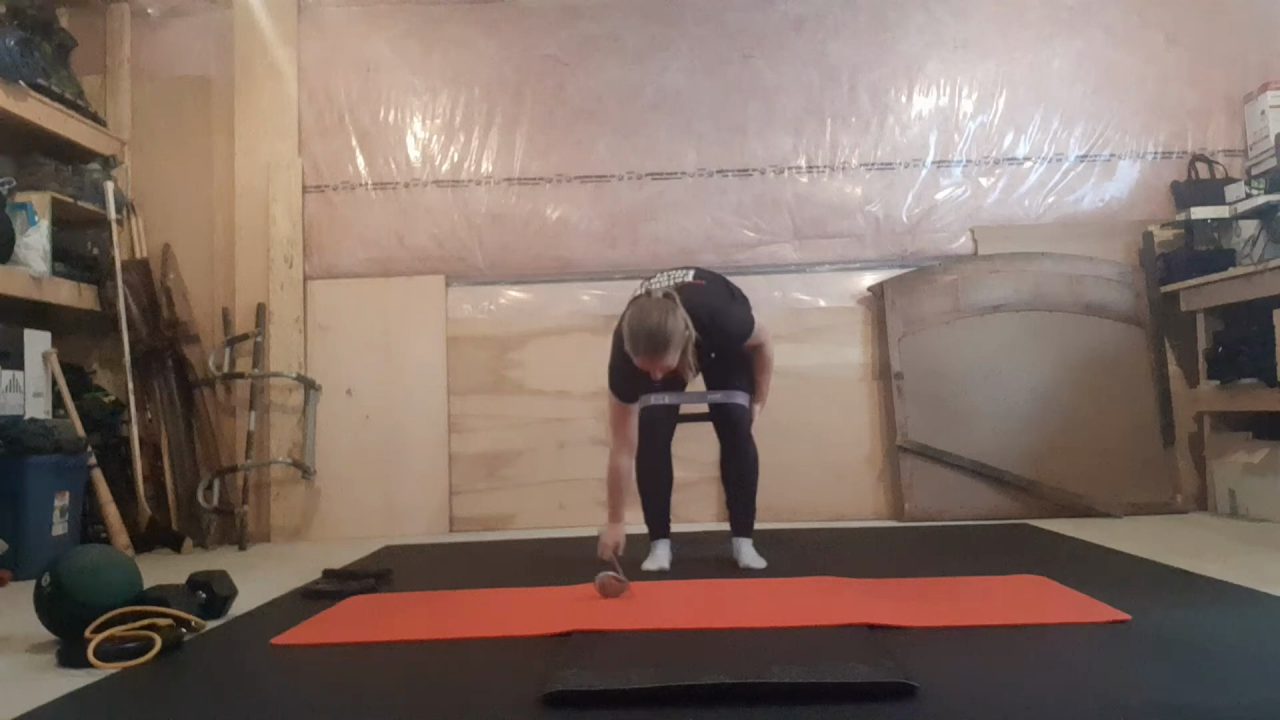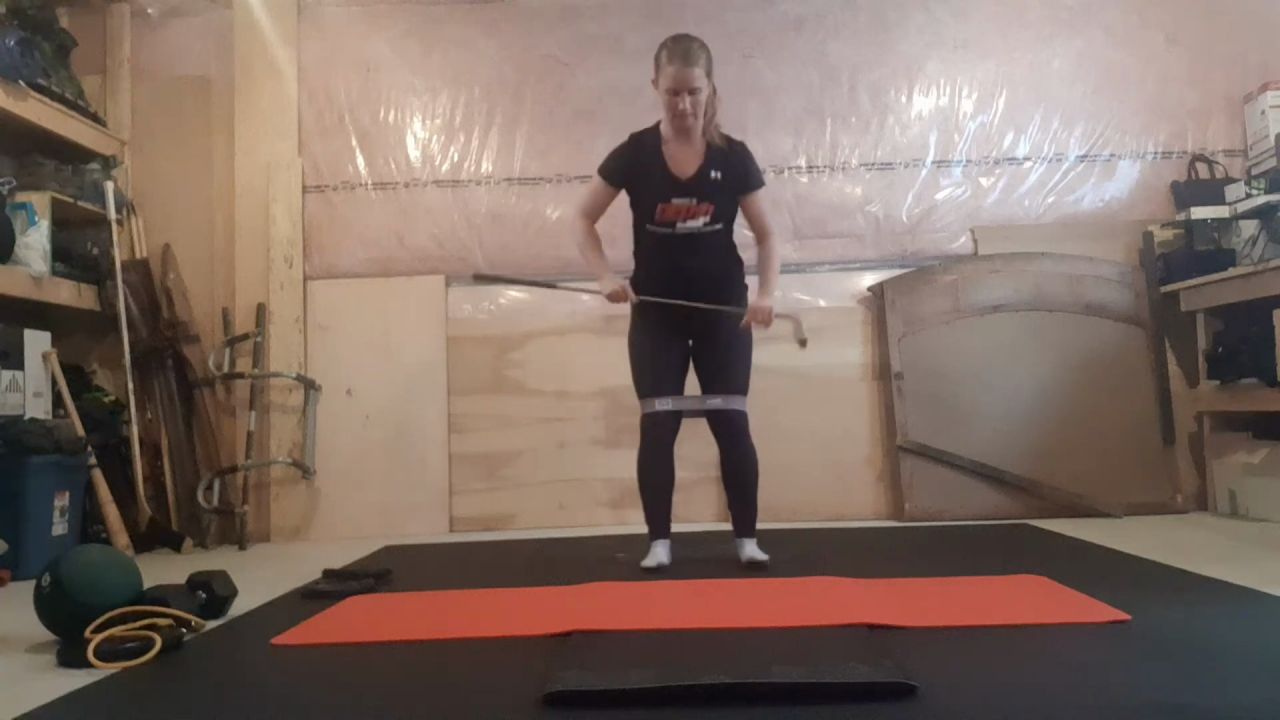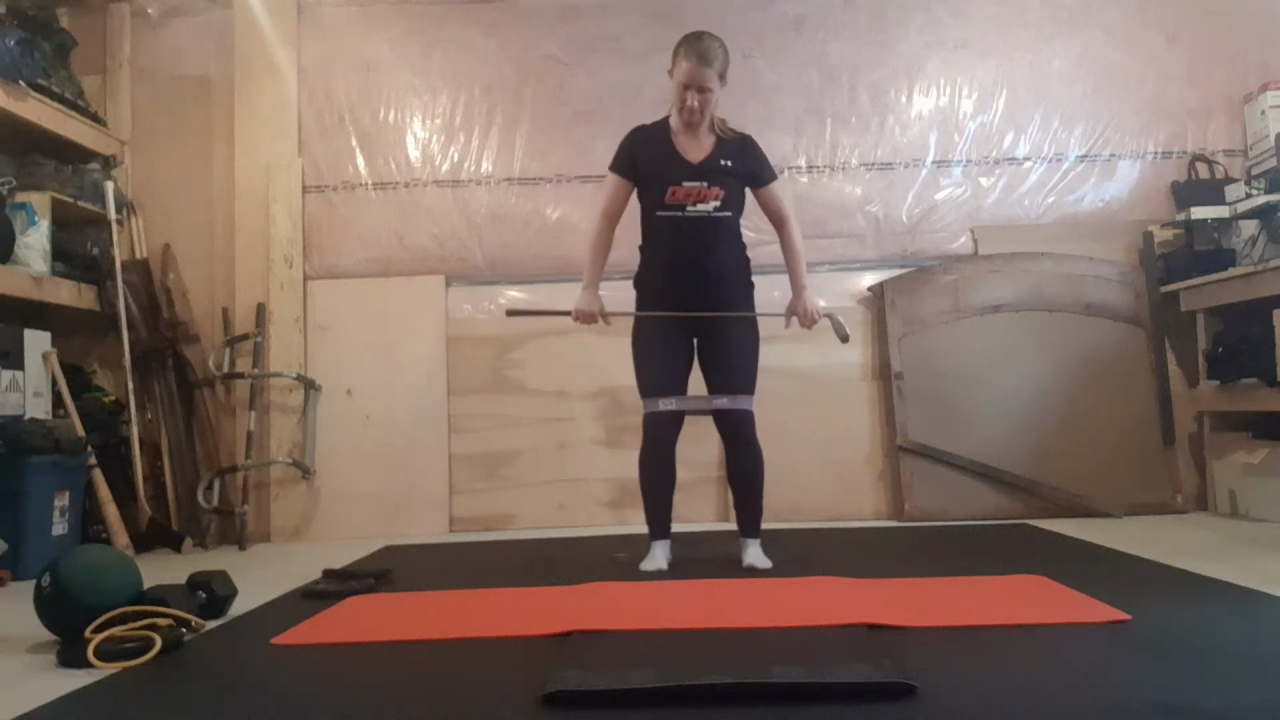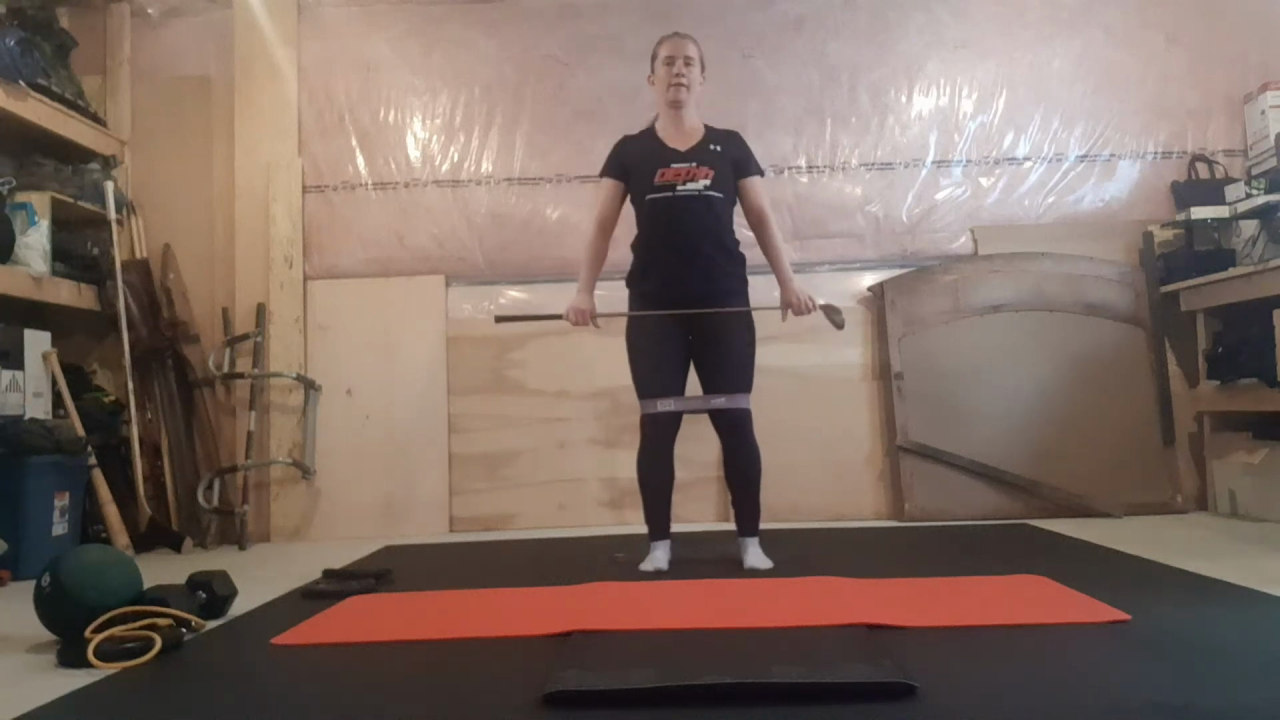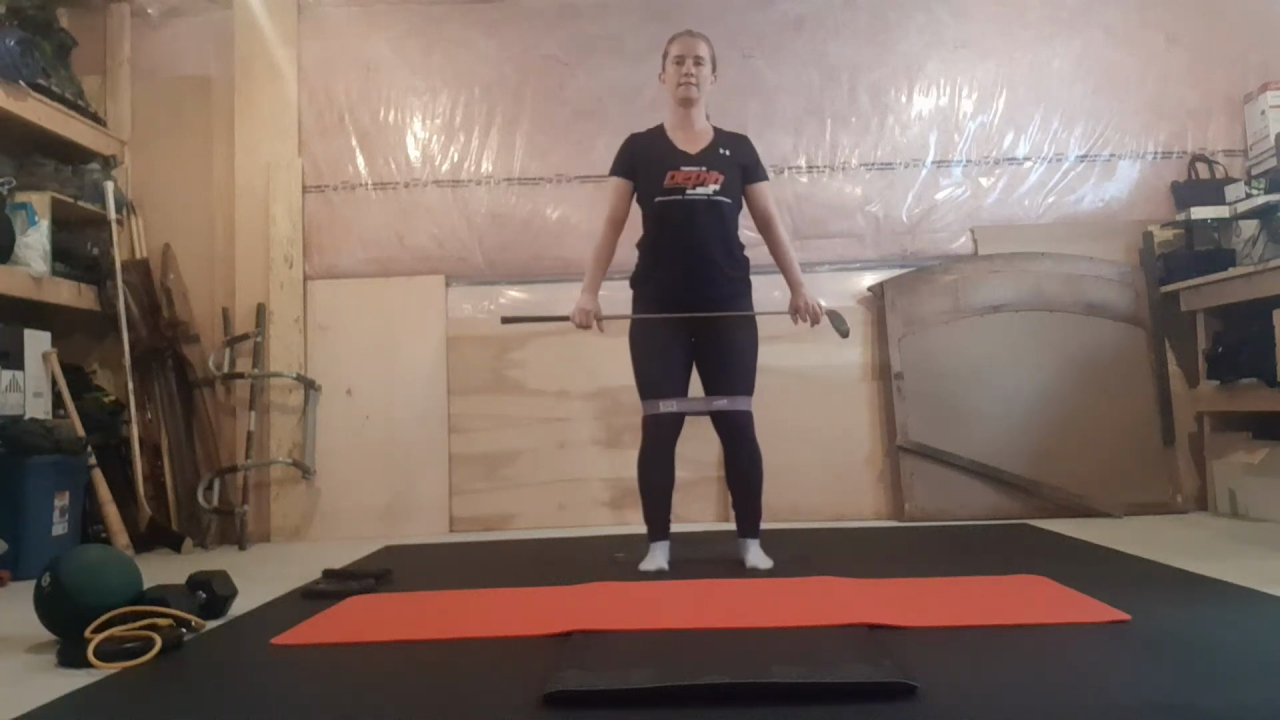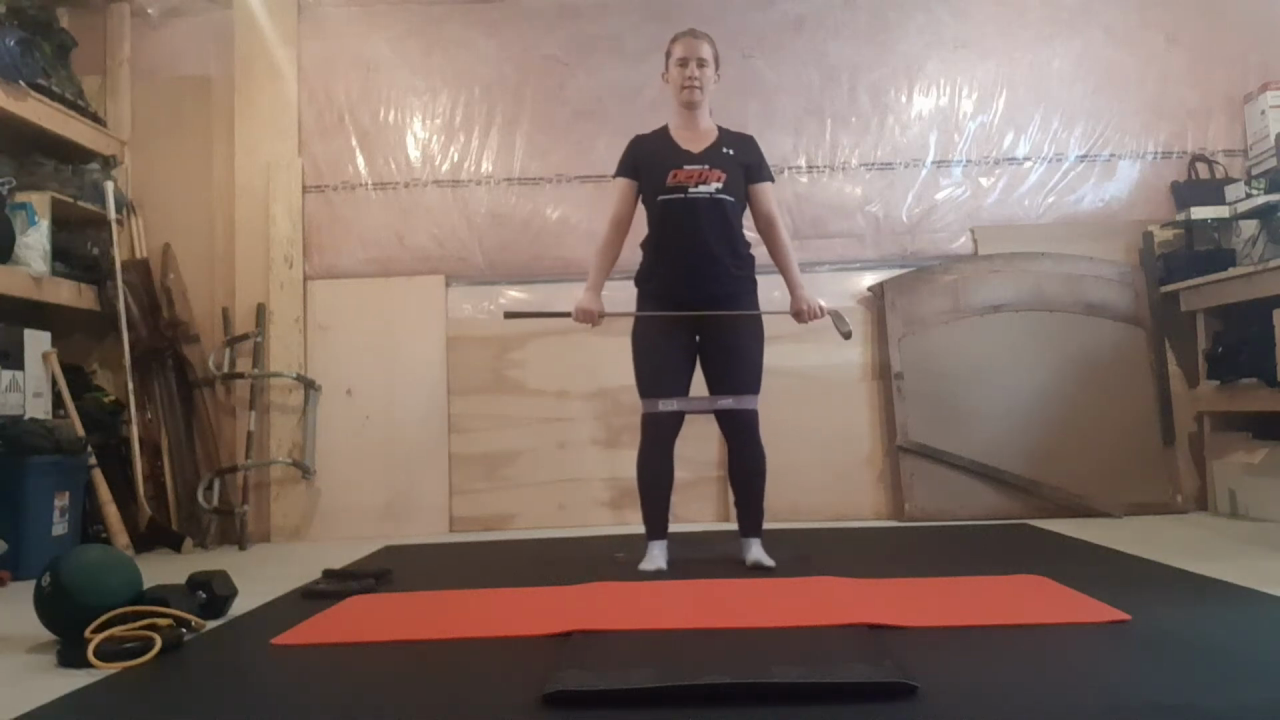
dt=0.7s
person 1, frame 1
left shoulder: (721, 317)
right shoulder: (627, 350)
left elbow: (762, 344)
right elbow: (623, 448)
left wrist: (759, 400)
right wrist: (615, 520)
left hip: (722, 345)
left knee: (735, 424)
right knee: (652, 430)
left ankle: (743, 541)
right ankle: (660, 543)
person 1, frame 2
left shoulder: (732, 156)
right shoulder: (634, 153)
left elbow: (764, 234)
right elbow: (585, 218)
left wrist: (765, 292)
right wrist: (605, 274)
left hip: (722, 312)
right hip: (656, 314)
left knee: (731, 423)
right knee: (657, 426)
left ankle: (747, 538)
right ankle: (659, 541)
person 1, frame 3
left shoulder: (741, 149)
right shoulder: (642, 144)
left elbow: (784, 221)
right elbow: (607, 220)
left wrist: (801, 291)
right wrist: (589, 289)
left hip: (729, 308)
right hip: (659, 308)
left knee: (738, 423)
right knee: (660, 426)
left ankle: (751, 541)
right ankle: (659, 544)
person 1, frame 4
left shoulder: (730, 145)
right shoulder: (630, 150)
left elbow: (761, 217)
right elbow: (603, 226)
left wrist: (789, 283)
right wrist: (584, 291)
left hip: (724, 304)
right hip: (654, 307)
left knee: (735, 422)
right knee: (658, 425)
left ankle: (750, 540)
right ankle: (659, 544)
person 1, frame 5
left shoulder: (738, 149)
right shoulder: (639, 148)
left elbow: (769, 223)
right elbow: (612, 226)
left wrist: (799, 289)
right wrist: (588, 292)
left hip: (728, 307)
right hip: (658, 309)
left knee: (736, 423)
right knee: (660, 426)
left ankle: (751, 541)
right ankle: (658, 545)
person 1, frame 6
left shoulder: (743, 148)
right shoulder: (643, 149)
left elbow: (770, 223)
right elbow: (617, 225)
left wrist: (798, 290)
right wrist: (593, 289)
left hip: (732, 307)
right hip: (661, 308)
left knee: (742, 424)
right knee: (658, 426)
left ankle: (752, 540)
right ankle: (656, 544)
